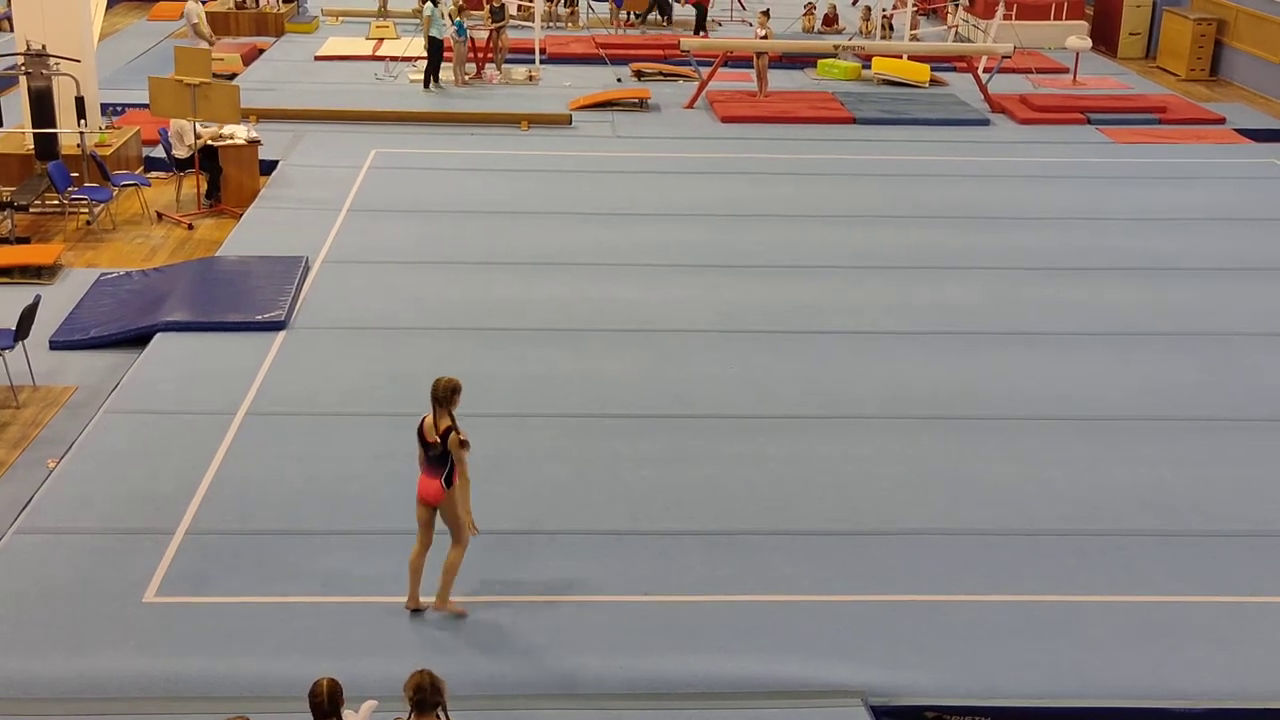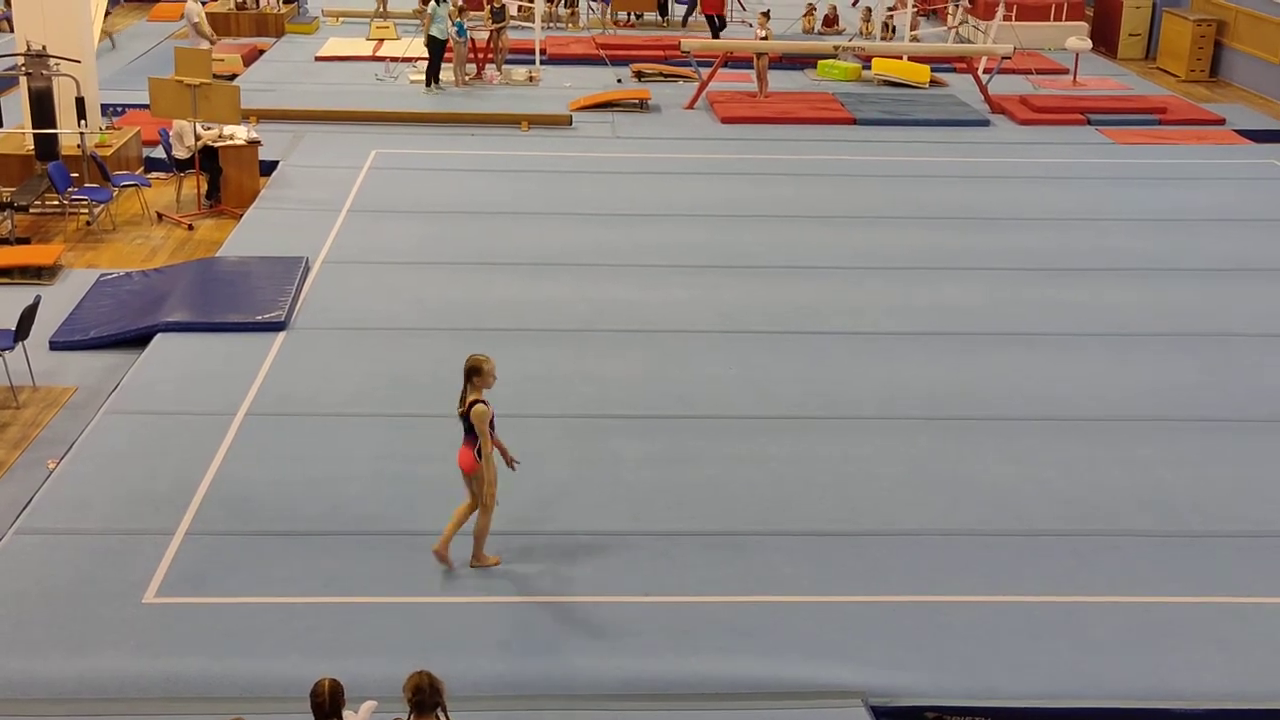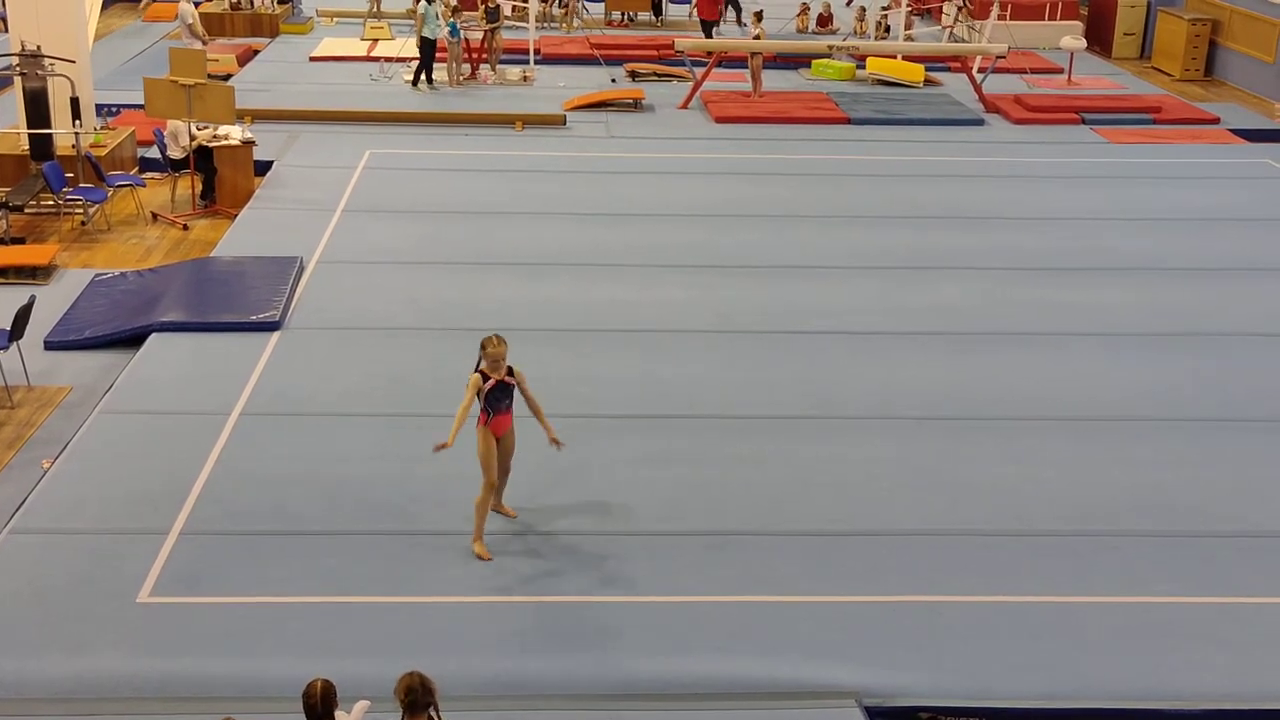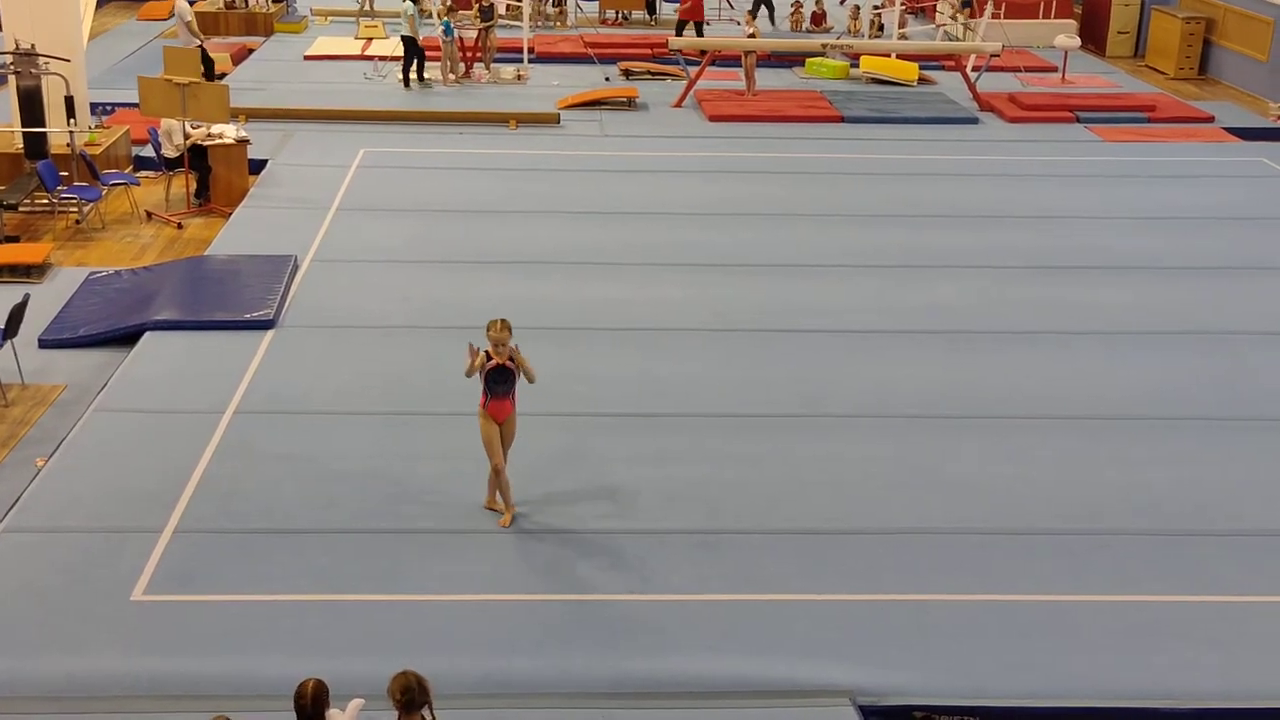
dt=0.5s
person 1, frame 1
left shoulder: (423, 423)
right shoulder: (455, 435)
right elbow: (462, 474)
right wrist: (467, 511)
left hip: (423, 485)
right hip: (444, 490)
left knee: (423, 543)
right knee: (460, 539)
left ankle: (412, 598)
right ankle: (442, 598)
person 1, frame 2
left shoulder: (468, 397)
right shoulder: (480, 409)
right elbow: (485, 446)
left wrist: (504, 452)
right wrist: (491, 484)
left hip: (465, 456)
right hip: (478, 460)
left knee: (474, 501)
right knee: (487, 506)
left ankle: (443, 543)
right ankle: (478, 556)
person 1, frame 3
left shoulder: (514, 374)
right shoulder: (478, 378)
left elbow: (531, 403)
right elbow: (465, 407)
left wrist: (549, 431)
right wrist: (451, 438)
left hip: (507, 427)
right hip: (487, 430)
left knee: (505, 469)
right knee: (490, 482)
left ankle: (498, 503)
right ankle: (477, 538)
person 1, frame 4
left shoulder: (516, 358)
right shoulder: (483, 357)
left elbow: (532, 379)
right elbow: (469, 374)
left wrist: (519, 361)
right wrist: (472, 363)
left hip: (508, 414)
right hip: (488, 415)
left knee: (501, 463)
right knee: (498, 466)
left ankle: (491, 500)
right ankle: (509, 507)
